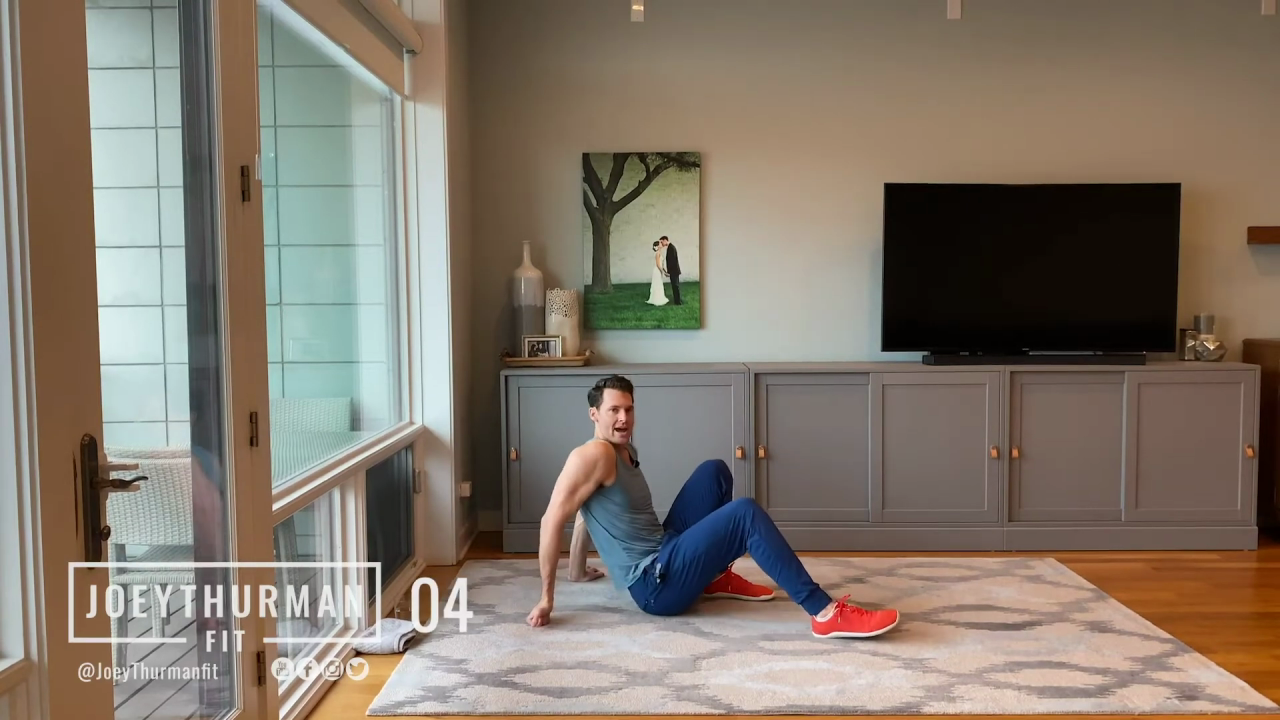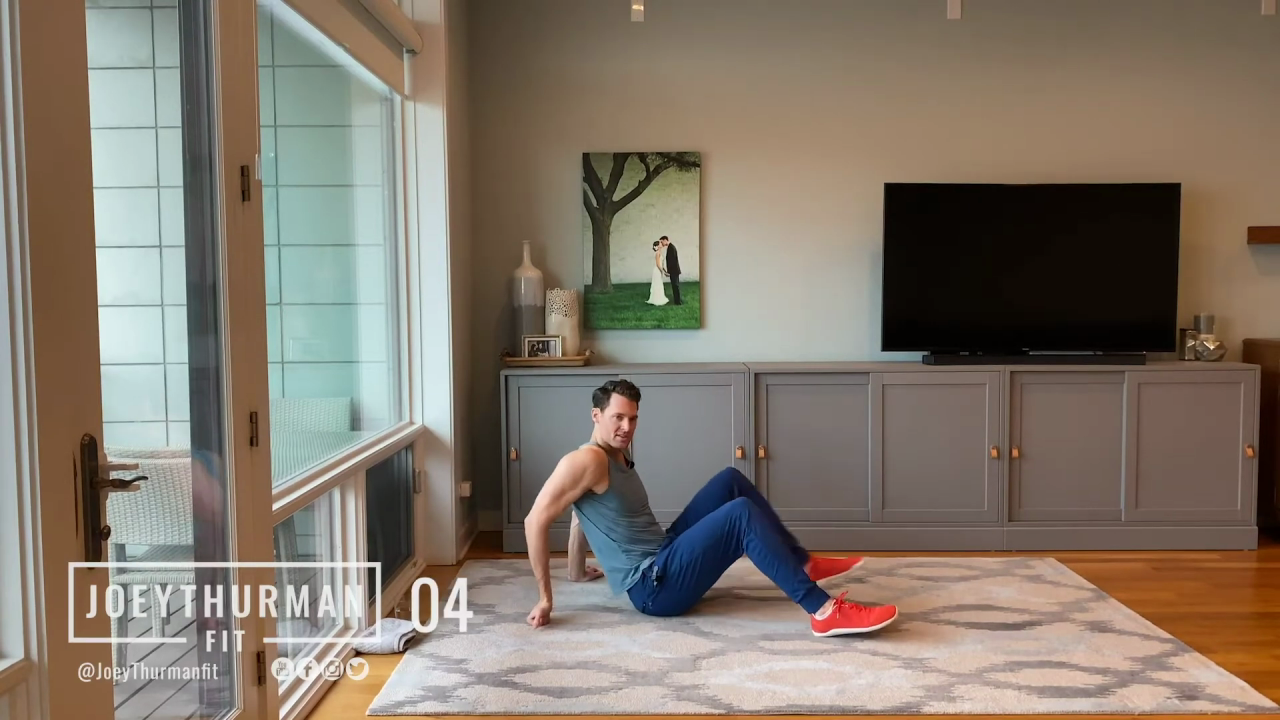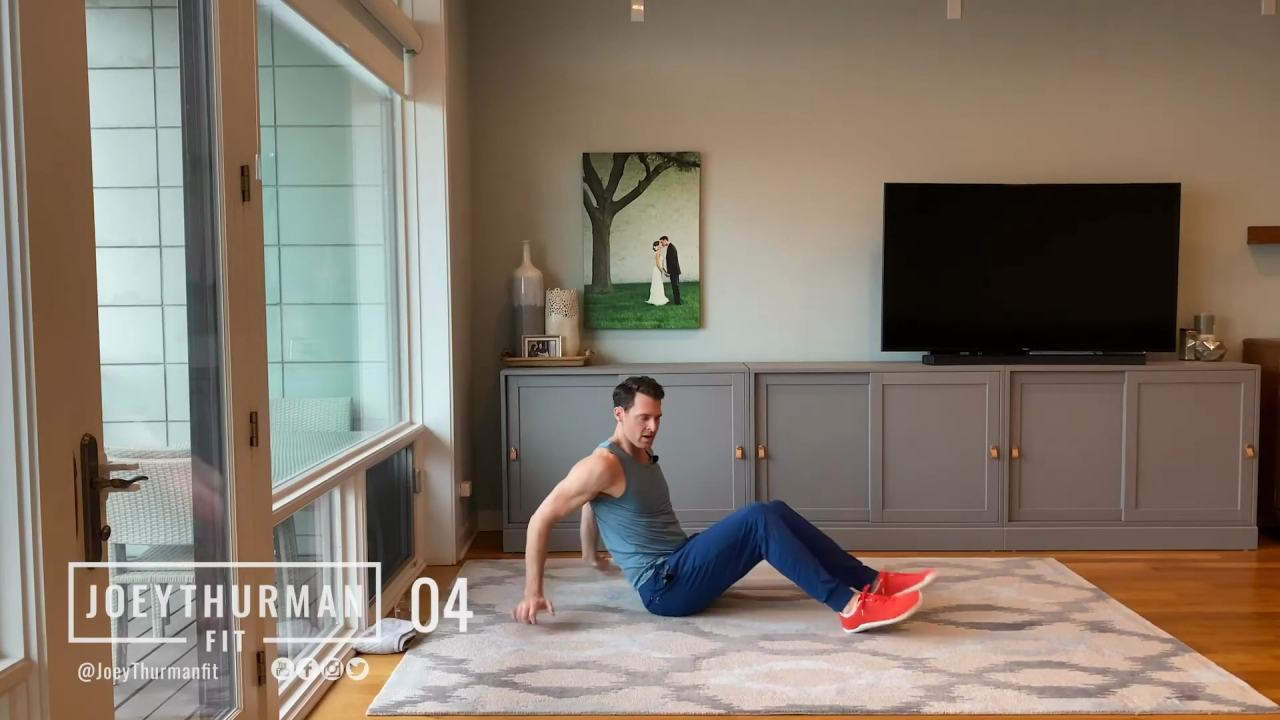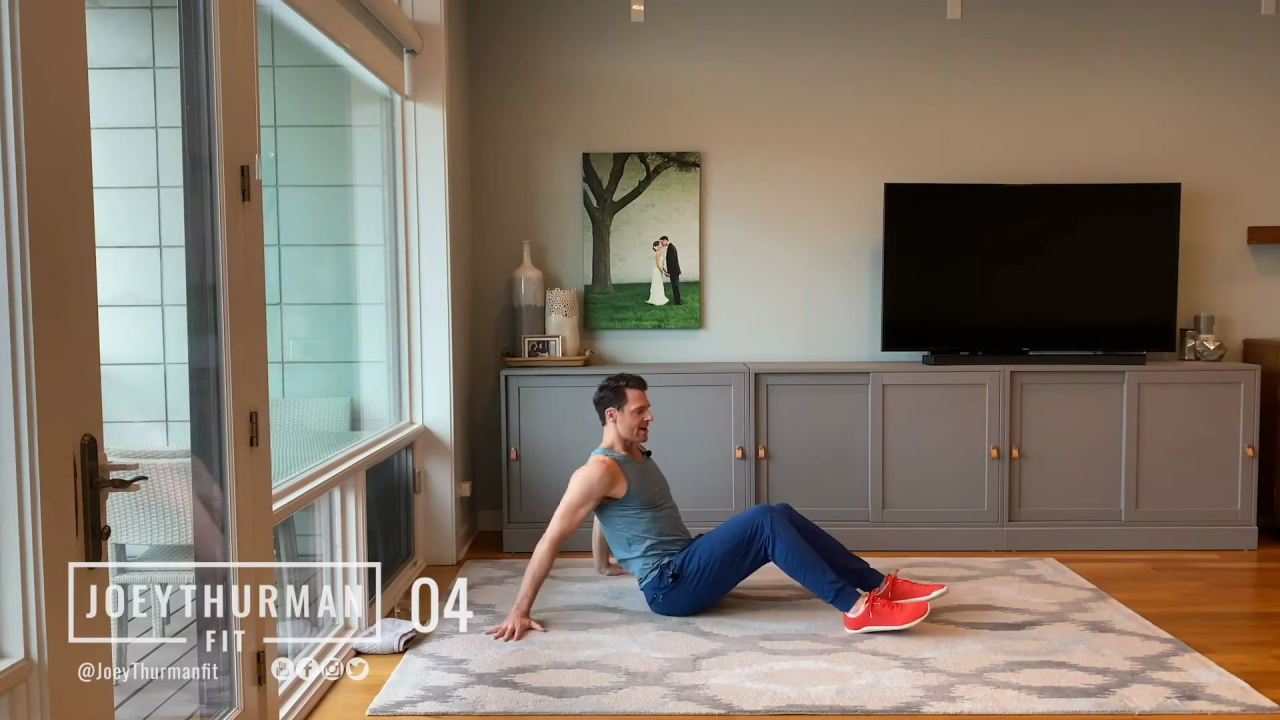
dt=0.3s
person 1, frame 1
left shoulder: (625, 451)
right shoulder: (593, 455)
left elbow: (588, 513)
right elbow: (553, 520)
left wrist: (577, 570)
right wrist: (546, 598)
left hip: (666, 552)
right hip: (656, 584)
left knee: (714, 471)
right knee: (746, 513)
left ankle: (718, 577)
right ankle: (825, 613)
person 1, frame 2
left shoulder: (619, 452)
right shoulder: (586, 461)
left elbow: (583, 515)
right elbow: (536, 521)
left wrist: (578, 570)
right wrist: (545, 598)
left hip: (665, 556)
right hip: (654, 588)
left knee: (730, 480)
right knee: (742, 513)
left ankle: (802, 565)
right ankle: (824, 611)
person 1, frame 3
left shoulder: (643, 454)
right shoulder: (602, 465)
right elbow: (541, 519)
left wrist: (593, 556)
right wrist: (533, 591)
left hip: (683, 560)
right hip: (666, 588)
left knee: (777, 511)
right knee: (758, 518)
left ankle: (875, 582)
right ankle: (851, 607)
person 1, frame 4
left shoulder: (636, 454)
right shoulder: (600, 471)
right elbow: (552, 538)
left wrist: (604, 564)
right wrist: (519, 612)
left hip: (686, 562)
right hip: (670, 587)
left knee: (782, 514)
right knee: (764, 519)
left ankle: (880, 585)
right ankle: (857, 609)
